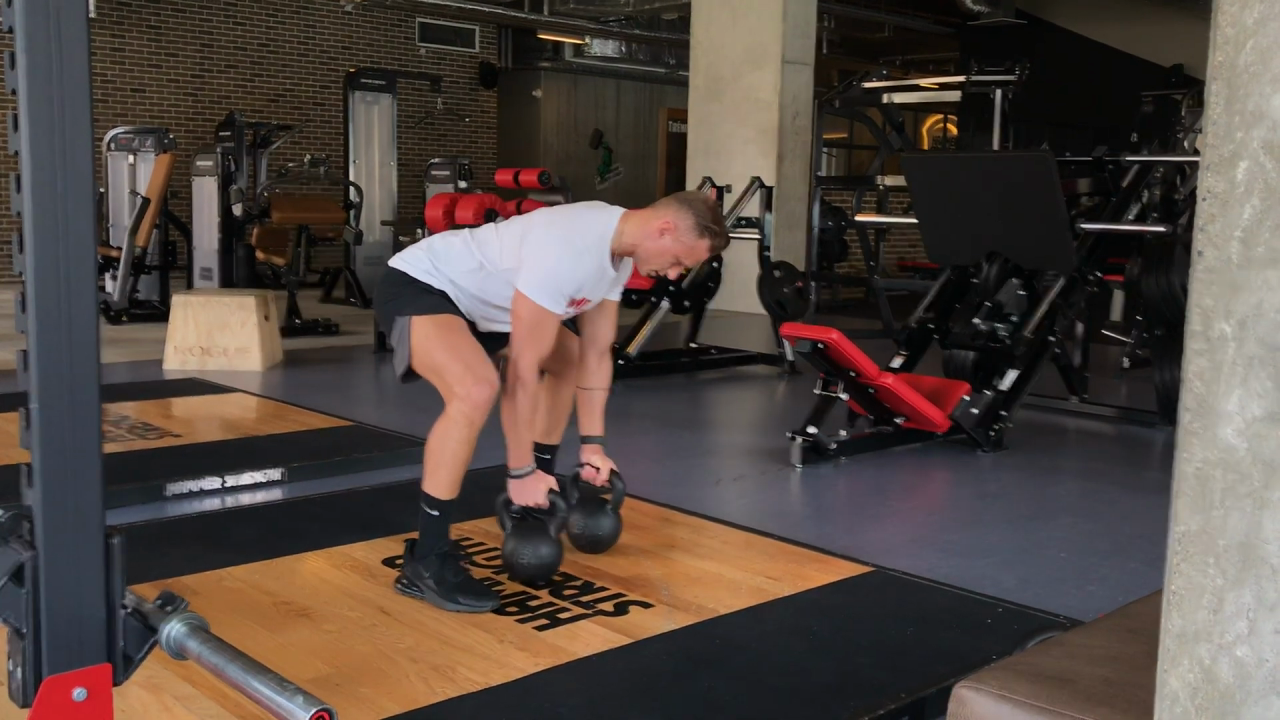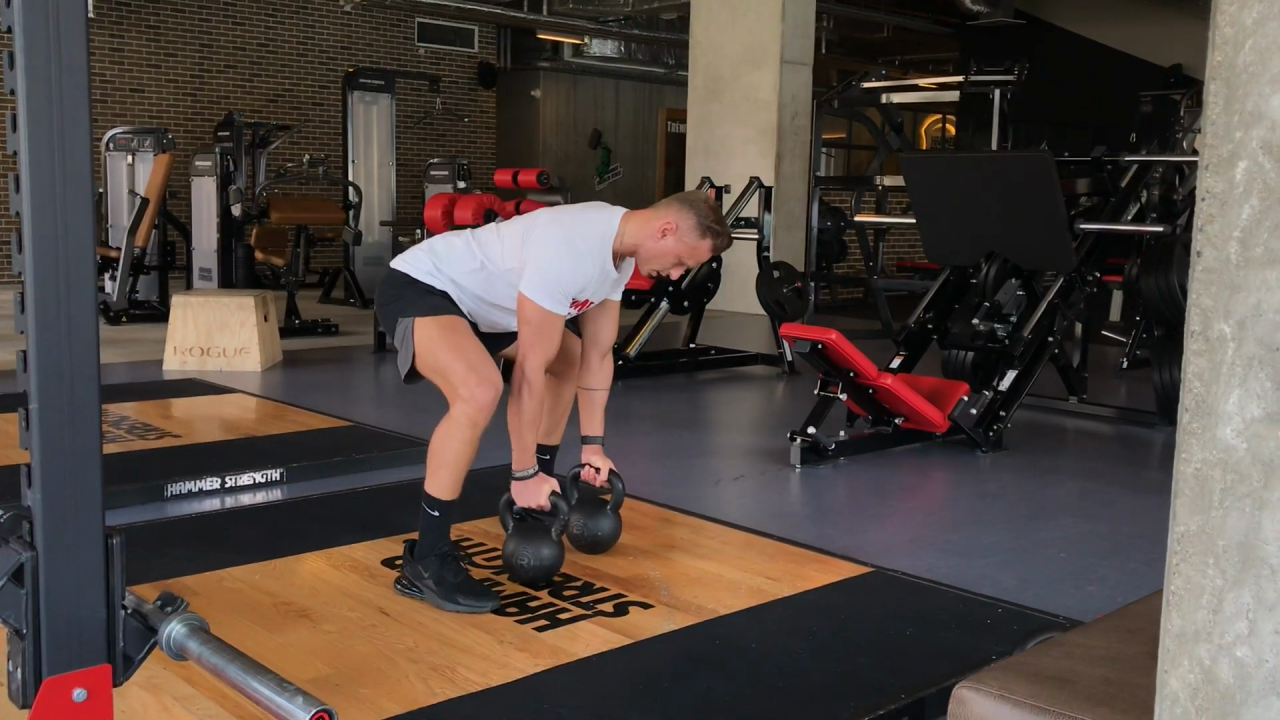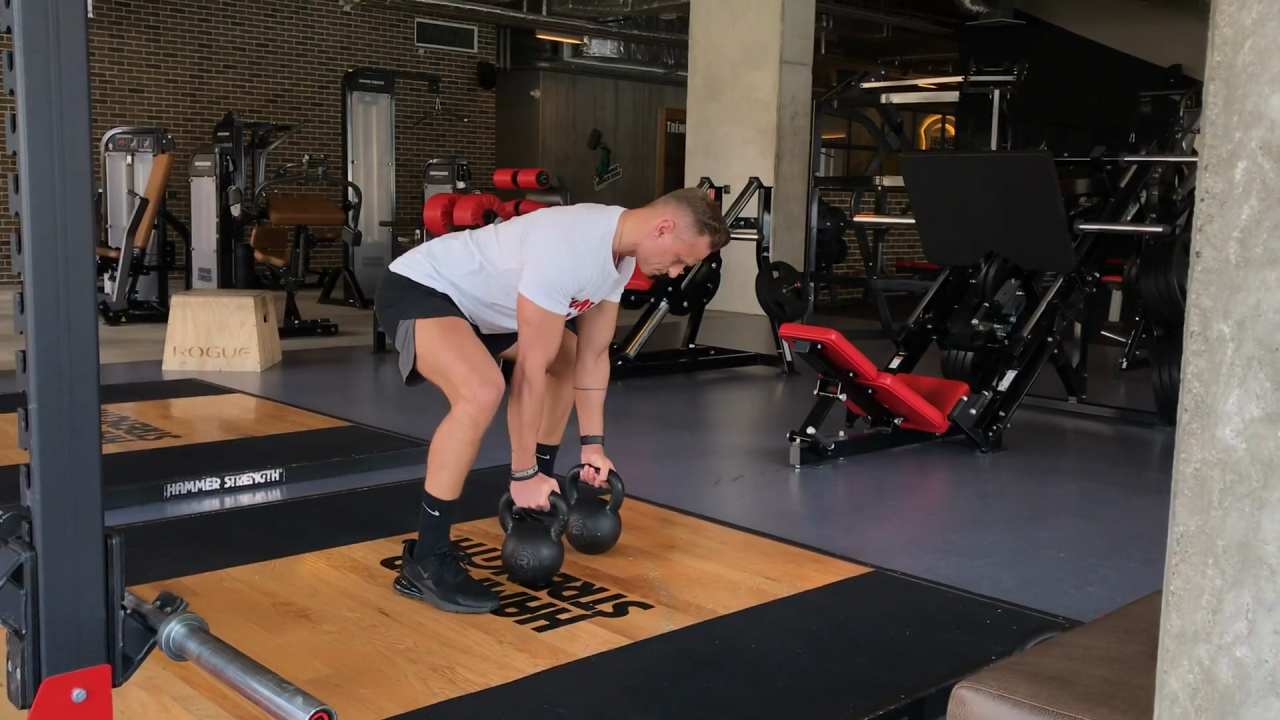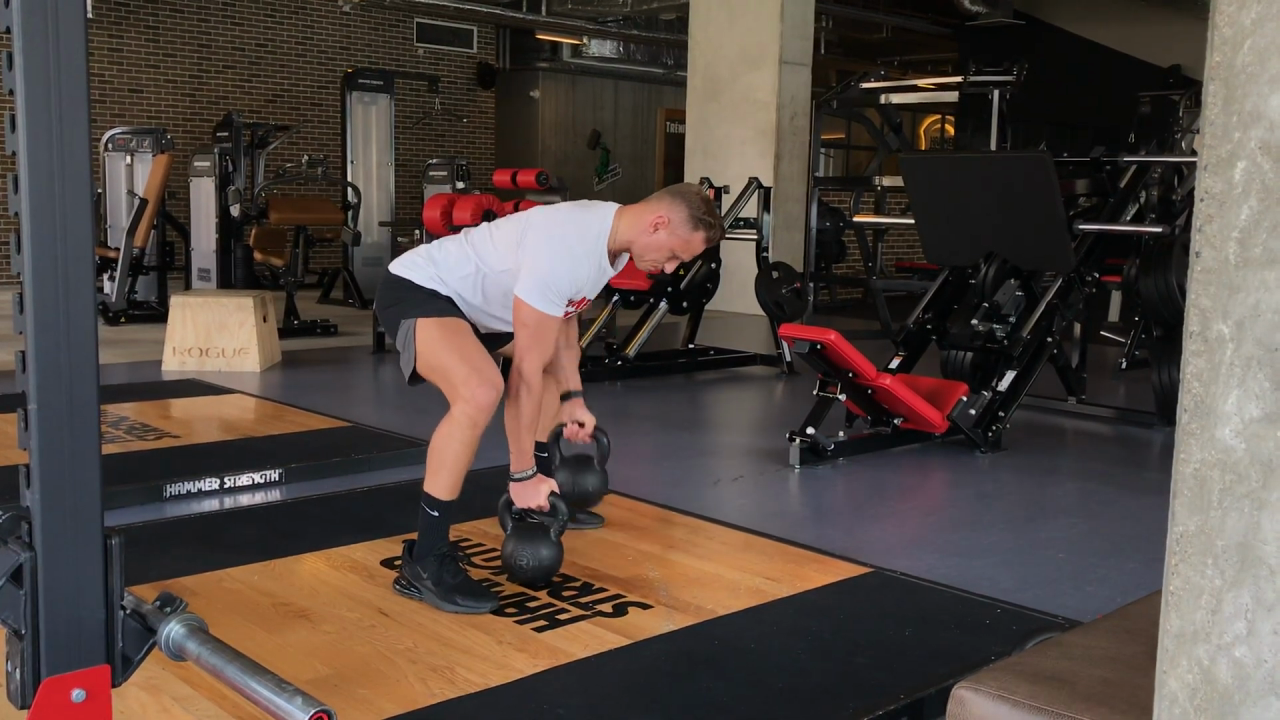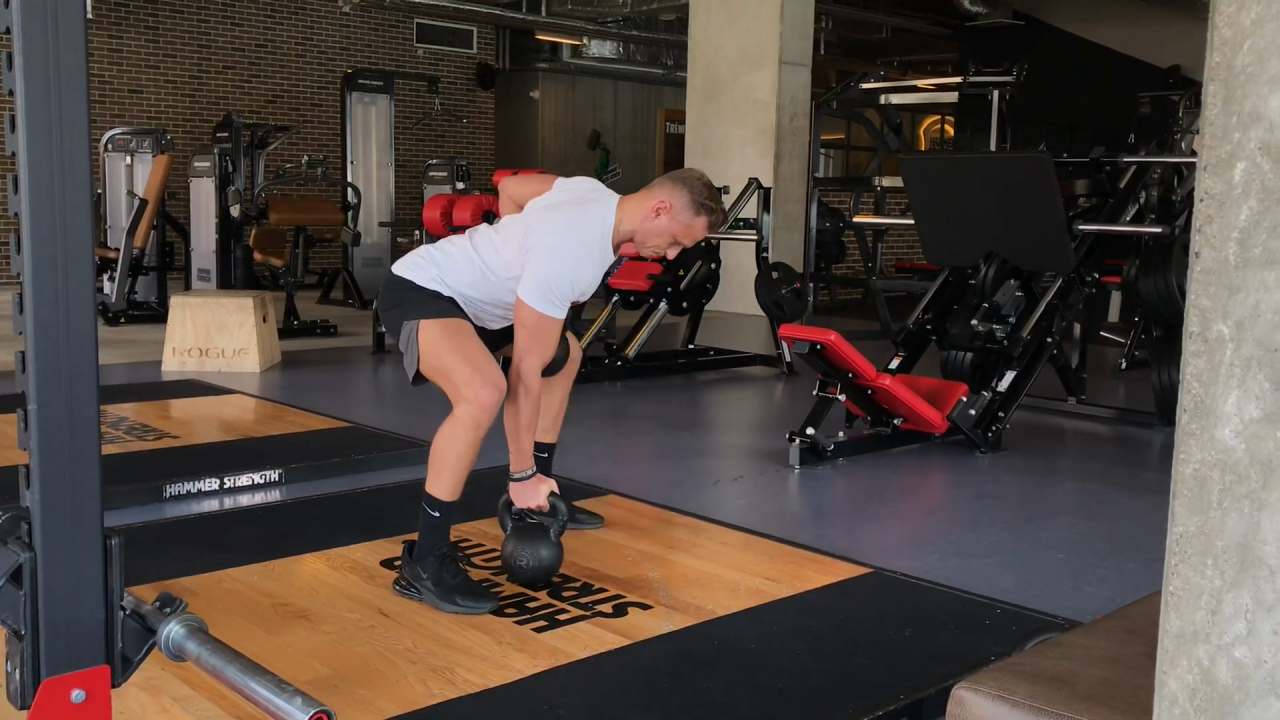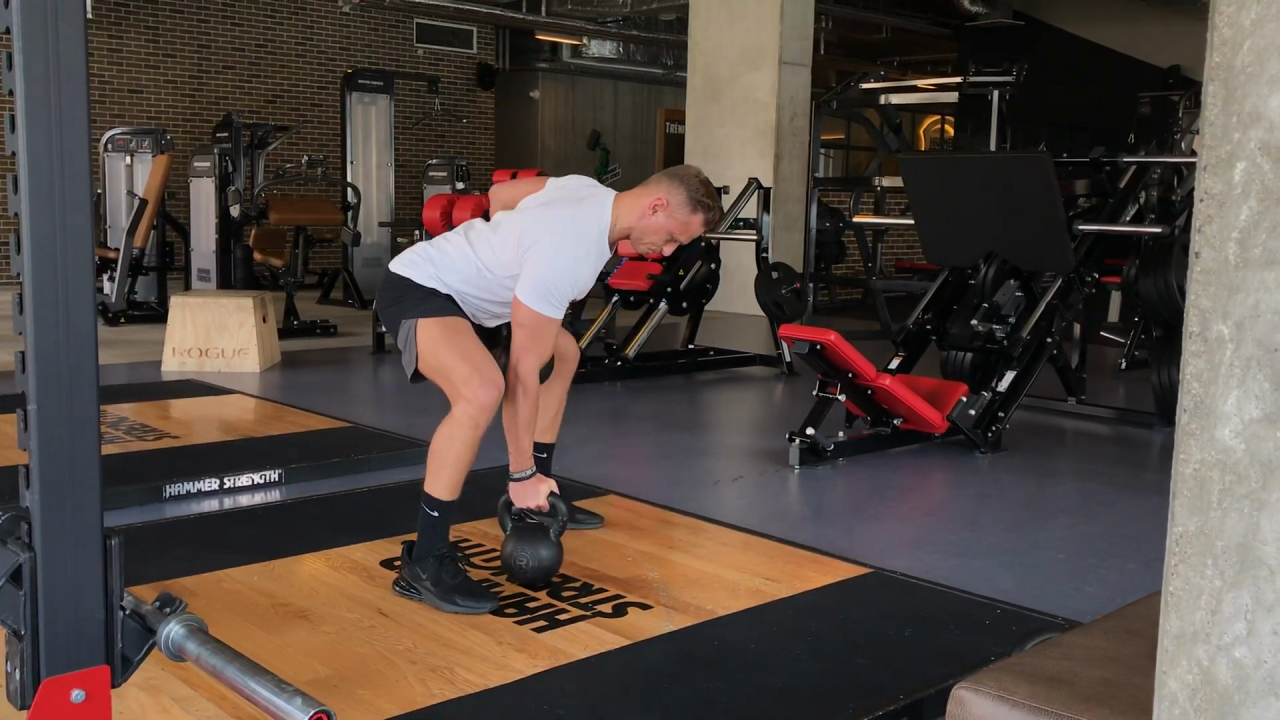
dt=0.3s
person 1, frame 1
left shoulder: (618, 251)
right shoulder: (568, 248)
left elbow: (595, 354)
right elbow: (524, 368)
left wrist: (592, 444)
right wrist: (521, 471)
left hip: (471, 294)
right hip: (417, 284)
left knee: (570, 358)
right knee: (476, 390)
left ankle: (539, 496)
right ankle: (427, 560)
person 1, frame 2
left shoulder: (619, 248)
right shoulder: (570, 249)
left elbow: (597, 354)
right elbow: (530, 369)
left wrist: (592, 445)
right wrist: (524, 473)
left hip: (470, 293)
right hip: (418, 286)
left knee: (570, 358)
right knee: (480, 391)
left ankle: (540, 497)
right ankle: (427, 561)
person 1, frame 3
left shoulder: (620, 253)
right shoulder: (568, 249)
left elbow: (591, 354)
right elbow: (532, 369)
left wrist: (593, 445)
right wrist: (524, 473)
left hip: (470, 295)
right hip: (417, 287)
left knee: (567, 358)
right knee: (481, 392)
left ankle: (539, 498)
right ankle: (426, 561)
person 1, frame 4
left shoulder: (614, 245)
right shoulder: (564, 249)
left elbow: (561, 318)
right elbow: (529, 369)
left wrist: (573, 398)
right wrist: (522, 474)
left hip: (466, 293)
right hip: (417, 287)
left knee: (560, 360)
right knee: (480, 392)
left ankle: (538, 498)
right ankle: (425, 561)
person 1, frame 5
left shoulder: (598, 196)
right shoulder: (571, 251)
left elbow: (509, 187)
right elbow: (527, 369)
right wrist: (522, 475)
left hip: (466, 286)
right hip: (420, 288)
left knee: (565, 354)
right knee: (483, 393)
left ankle: (540, 496)
right ankle: (425, 562)
person 1, frame 6
left shoulder: (592, 194)
right shoulder: (568, 248)
left elbow: (501, 194)
right elbow: (525, 370)
right wrist: (522, 474)
left hip: (460, 281)
right hip: (417, 286)
left knee: (563, 353)
right knee: (481, 392)
left ankle: (540, 494)
right ankle: (425, 562)
